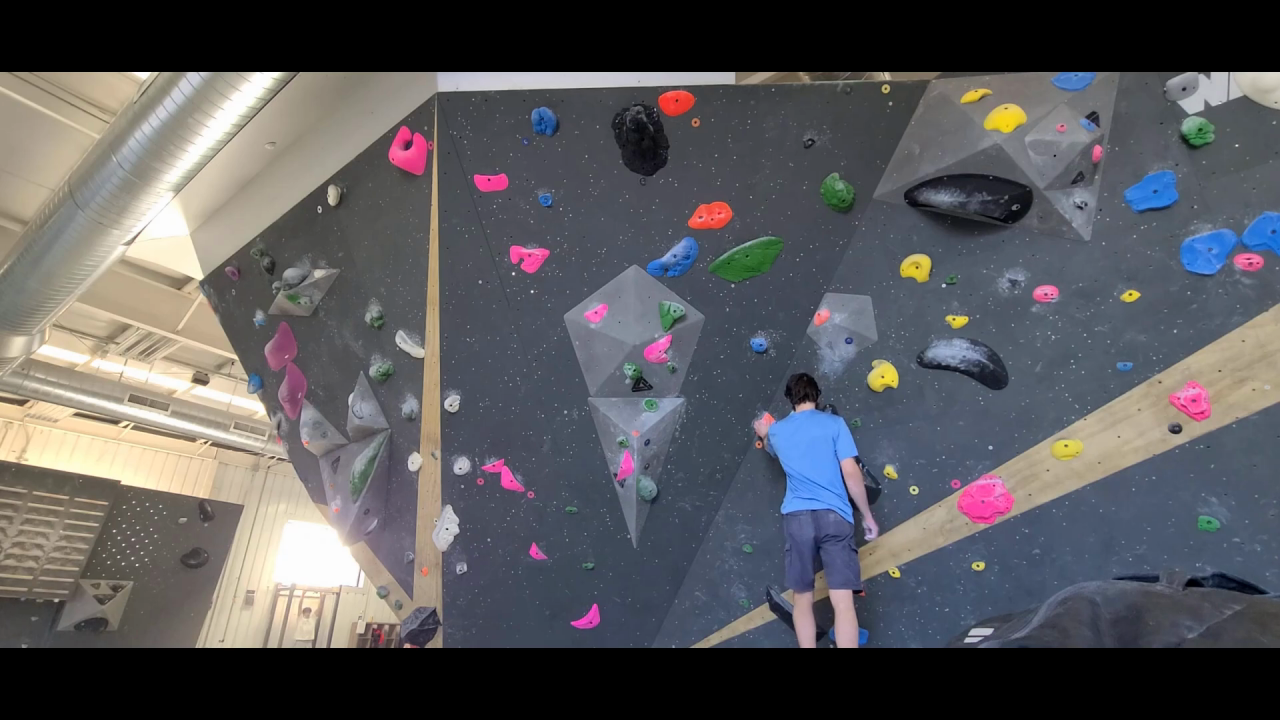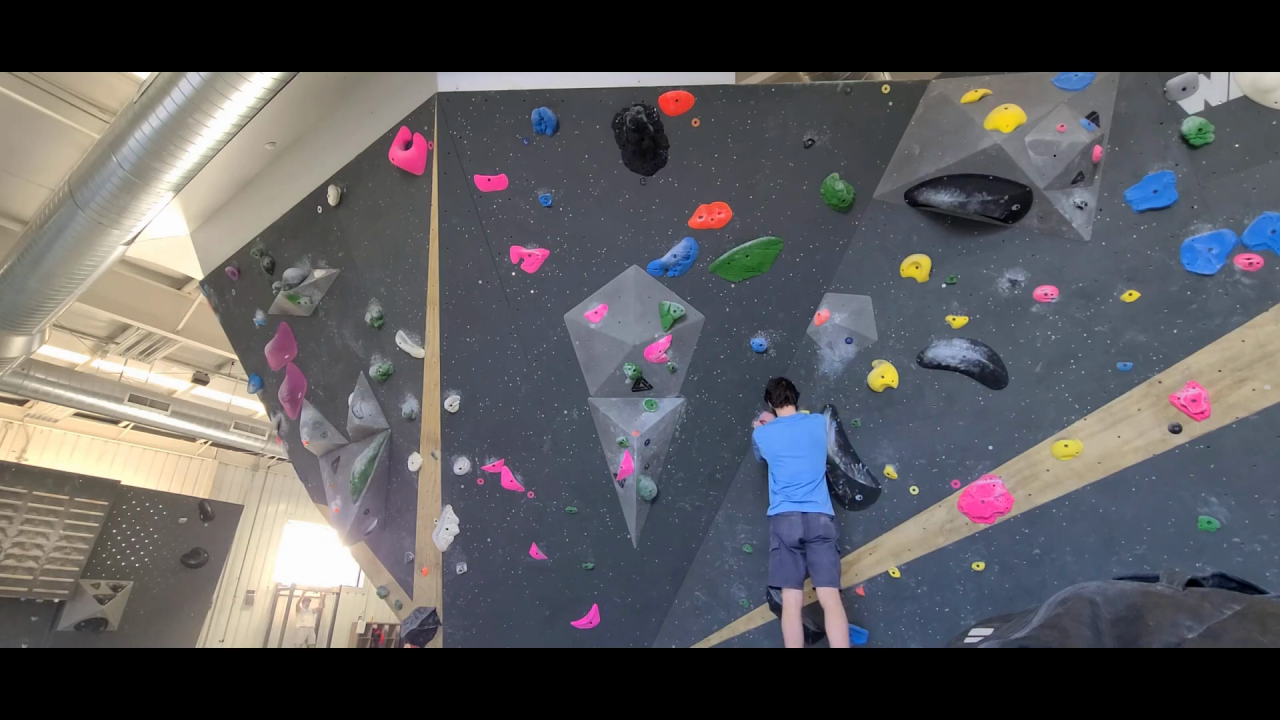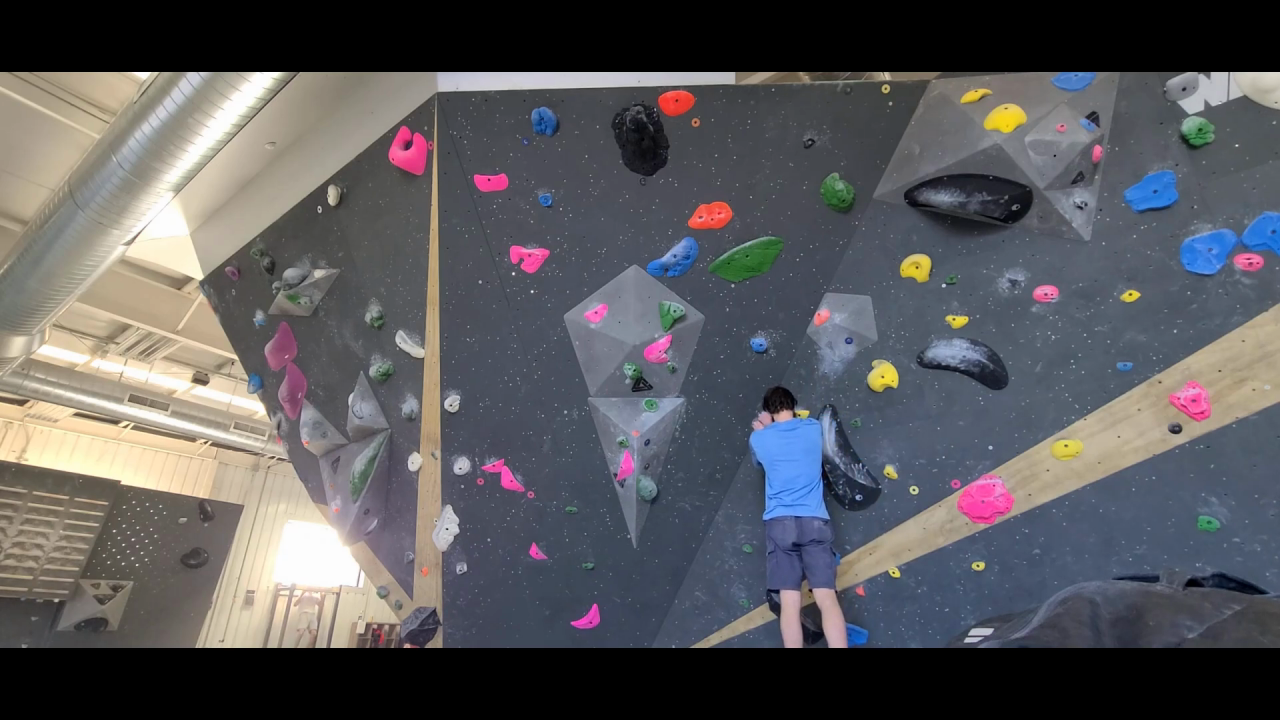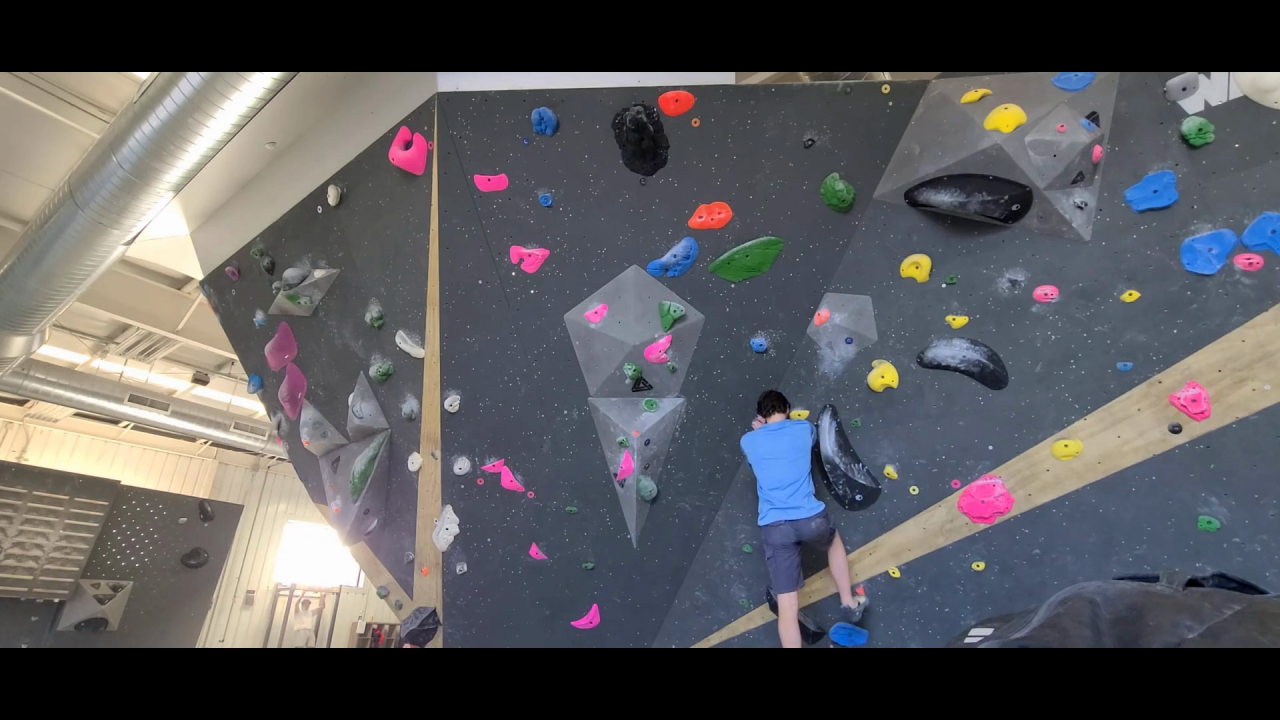
dt=0.7s
person 1, frame 1
left shoulder: (776, 430)
right shoulder: (834, 423)
right elbow: (851, 473)
right wrist: (868, 515)
left hip: (797, 519)
right hip: (834, 517)
left knee: (802, 599)
right knee: (842, 600)
person 1, frame 2
left shoulder: (762, 434)
right shoulder: (818, 422)
left hip: (785, 520)
right hip: (820, 518)
left knee: (791, 601)
right knee: (830, 598)
person 1, frame 3
left shoulder: (758, 438)
right shoulder: (813, 428)
left hip: (780, 523)
right hip: (815, 521)
left knee: (789, 602)
right knee: (827, 599)
person 1, frame 4
left shoulder: (748, 441)
right shoulder: (804, 429)
left hip: (775, 526)
right hip: (811, 518)
left knee: (787, 604)
right knee: (833, 539)
right ankle: (848, 603)
